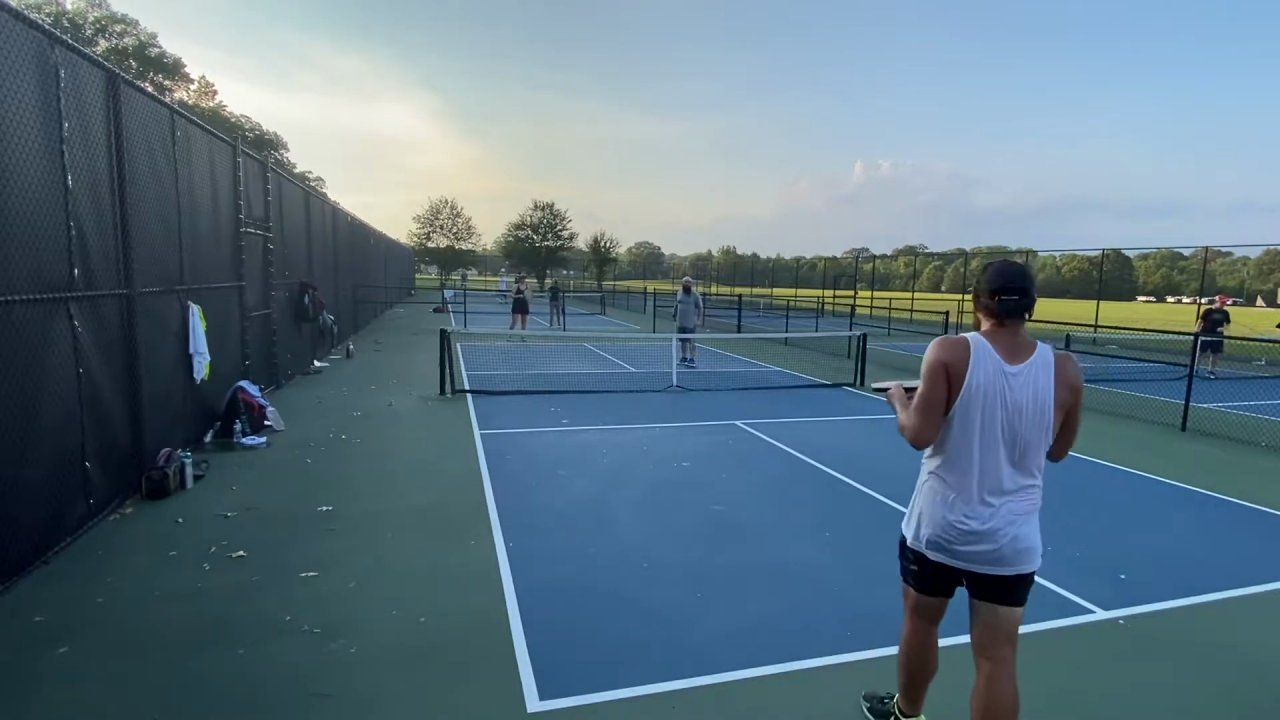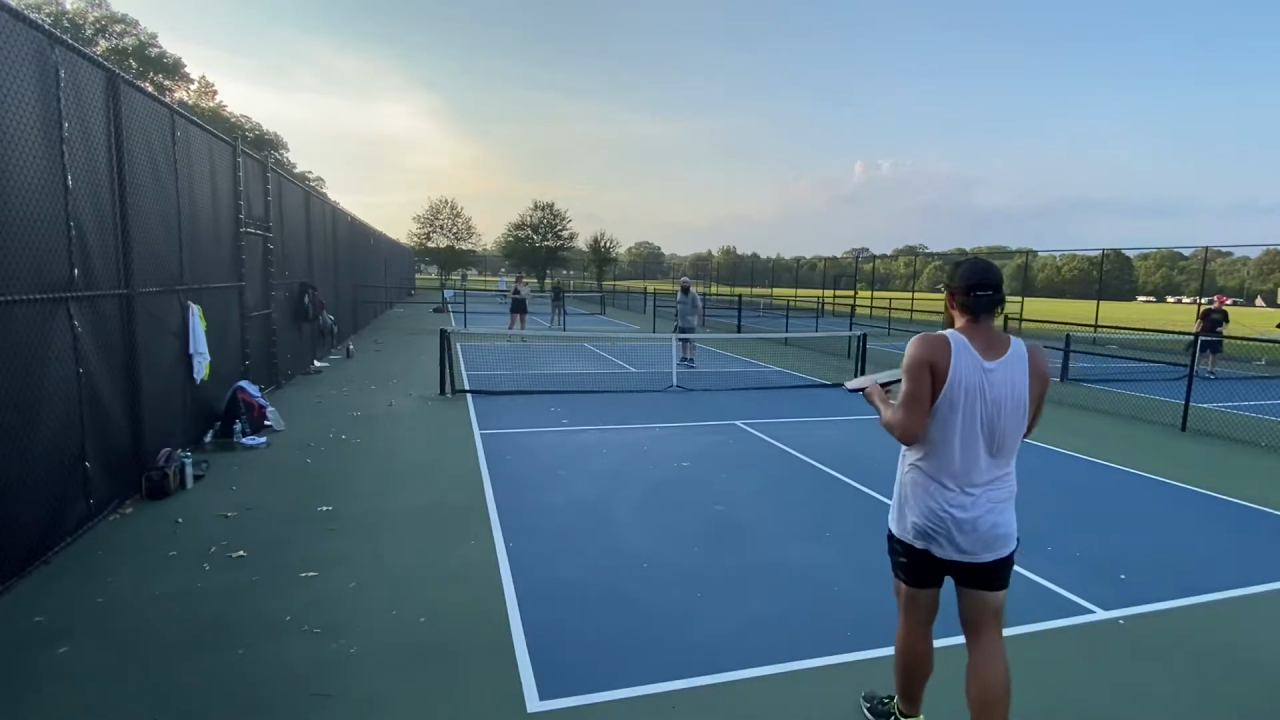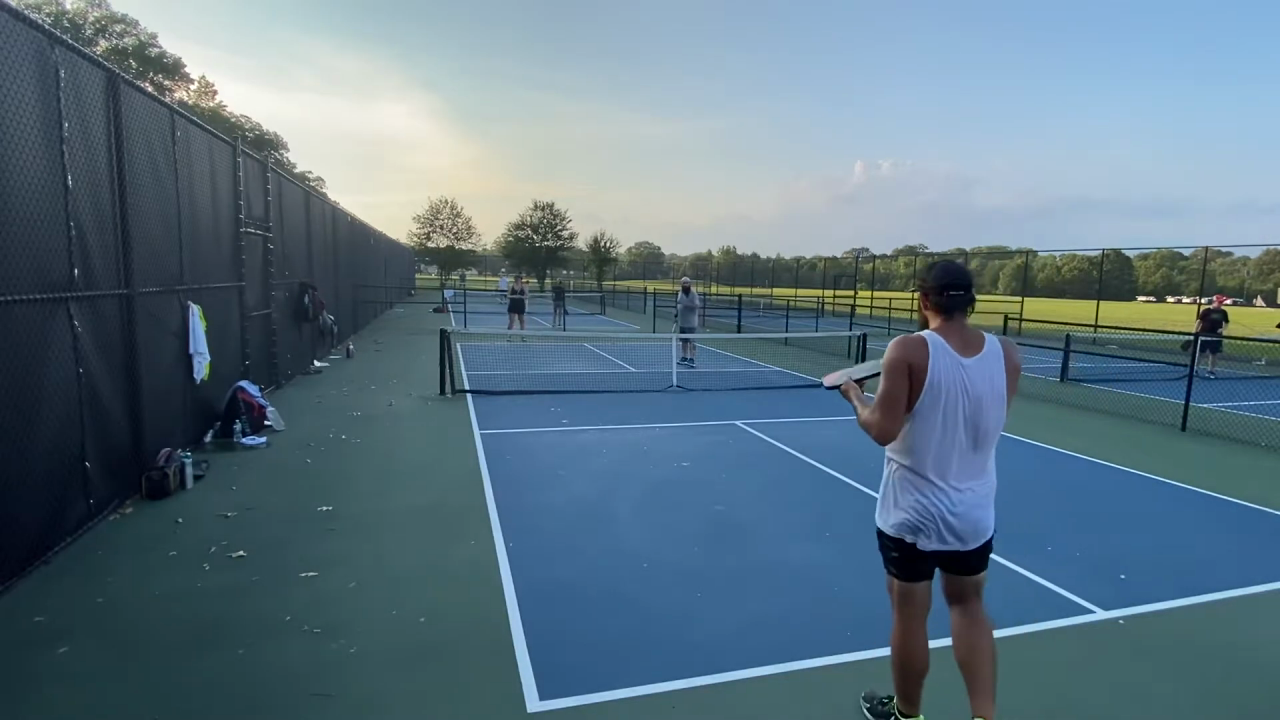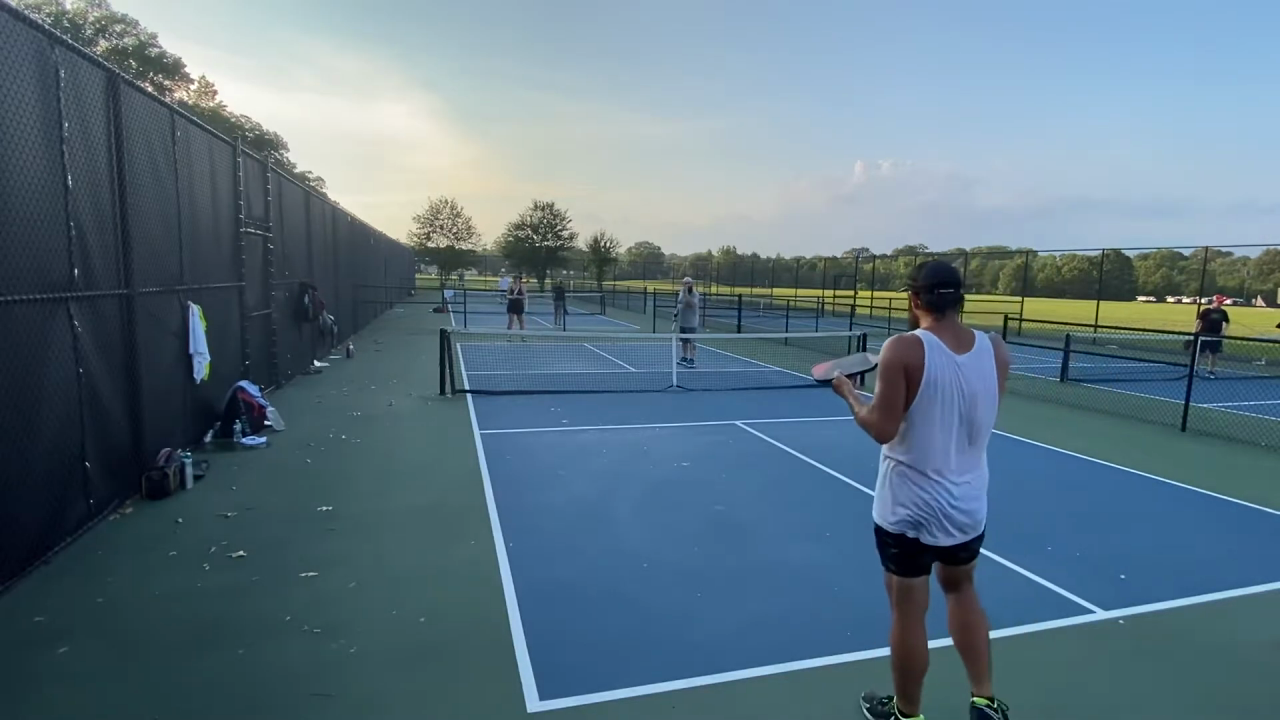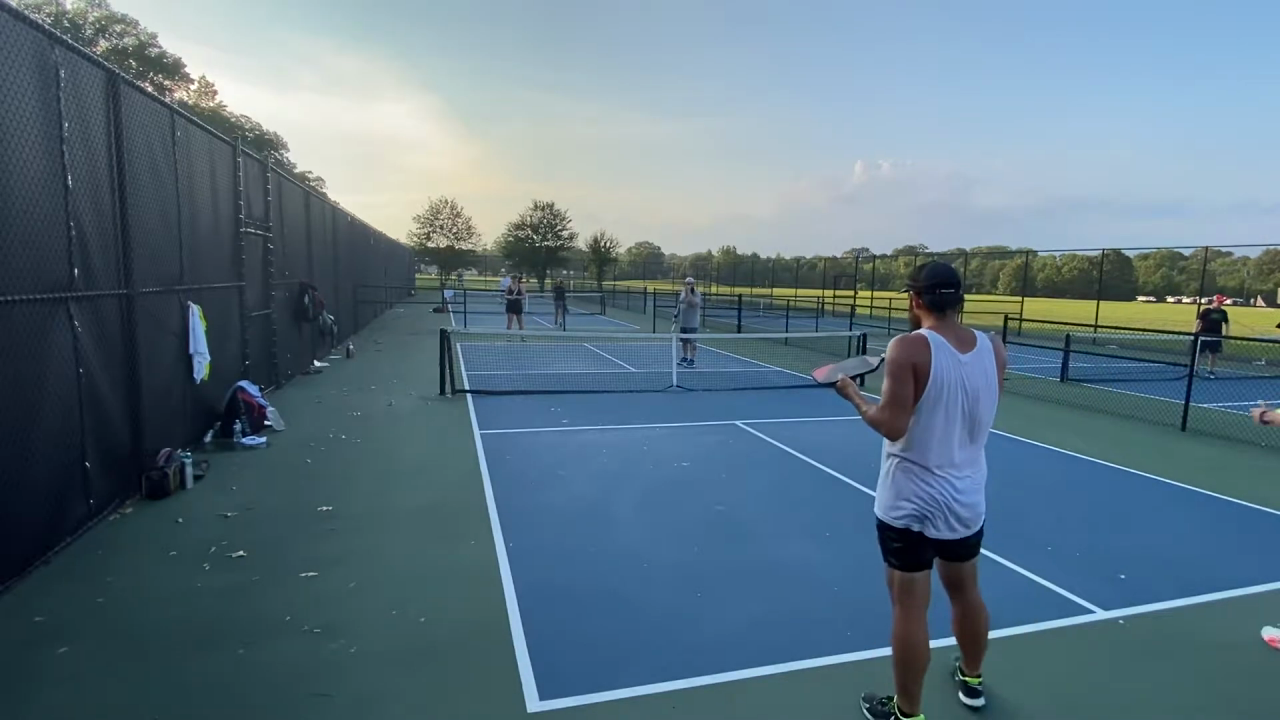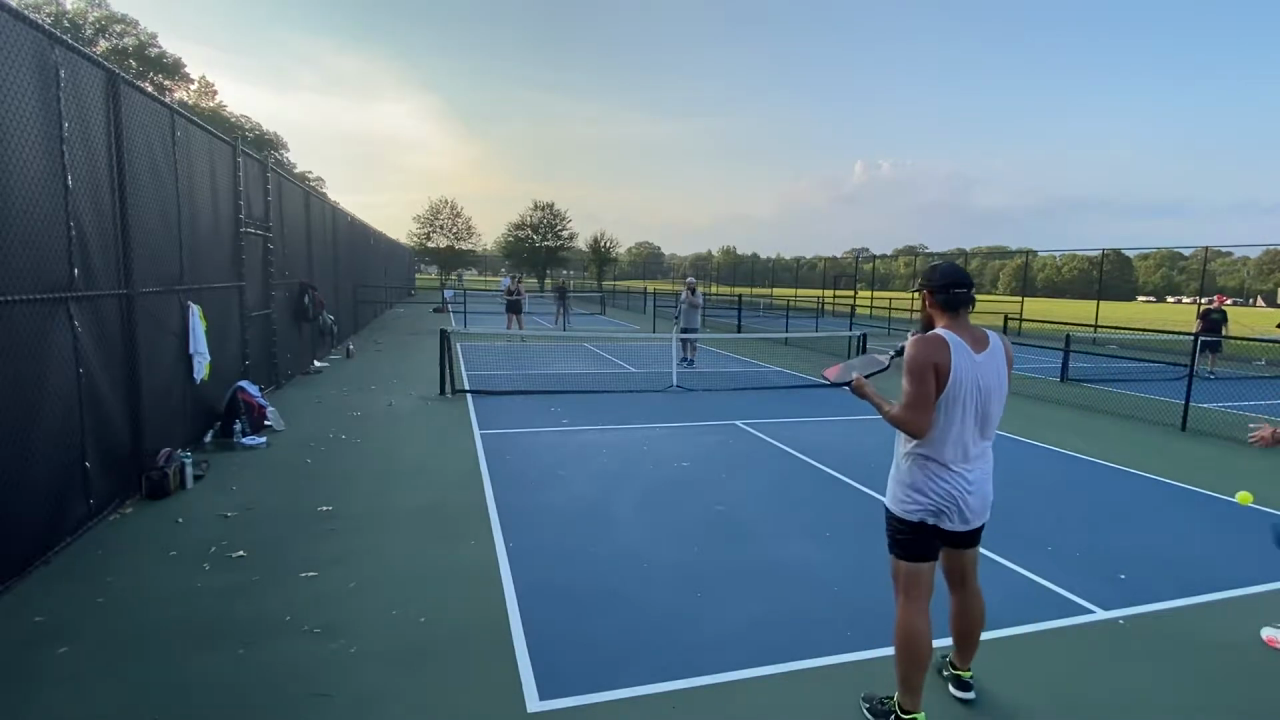
dt=0.2s
person 1, frame 1
left shoulder: (949, 352)
right shoulder: (1064, 369)
left elbow: (920, 435)
right elbow: (1057, 449)
left wrist: (900, 402)
left hip: (939, 527)
right hip: (1012, 539)
left knee: (920, 624)
right knee: (997, 658)
person 1, frame 2
left shoulder: (929, 349)
right shoulder: (1033, 360)
left elbow: (908, 431)
left wrist: (878, 399)
left hip: (922, 518)
right hip: (992, 525)
left knee: (915, 622)
right knee: (985, 638)
person 1, frame 3
left shoulder: (908, 350)
right shoulder: (1007, 354)
left elbow: (884, 431)
left wrist: (855, 396)
left hip: (911, 513)
right hip: (974, 513)
left knee: (909, 617)
right knee: (969, 607)
person 1, frame 4
left shoulder: (903, 350)
right shoulder: (995, 350)
left elbow: (883, 429)
left wrist: (848, 393)
left hip: (908, 508)
right hip: (968, 505)
left knee: (909, 613)
right knee: (962, 592)
person 1, frame 5
left shoulder: (909, 348)
right shoulder: (993, 349)
left elbow: (893, 426)
left wrist: (852, 393)
left hip: (909, 503)
right hip: (967, 500)
left knee: (909, 607)
right knee: (965, 591)
right ankle: (971, 679)
person 1, frame 6
left shoulder: (926, 348)
right shoulder: (1001, 347)
left elbow: (916, 424)
left wrist: (869, 393)
left hip: (919, 495)
right hip: (973, 493)
left knee: (912, 600)
right knee: (965, 584)
right ankle: (961, 671)
